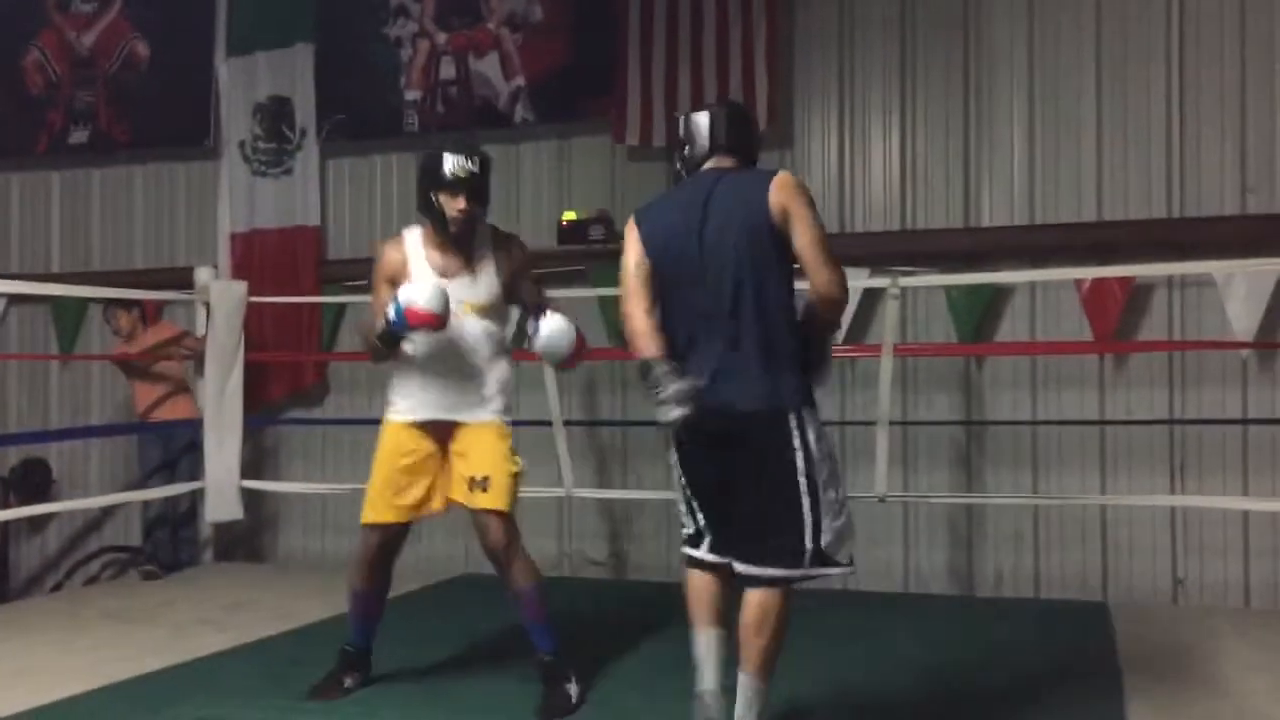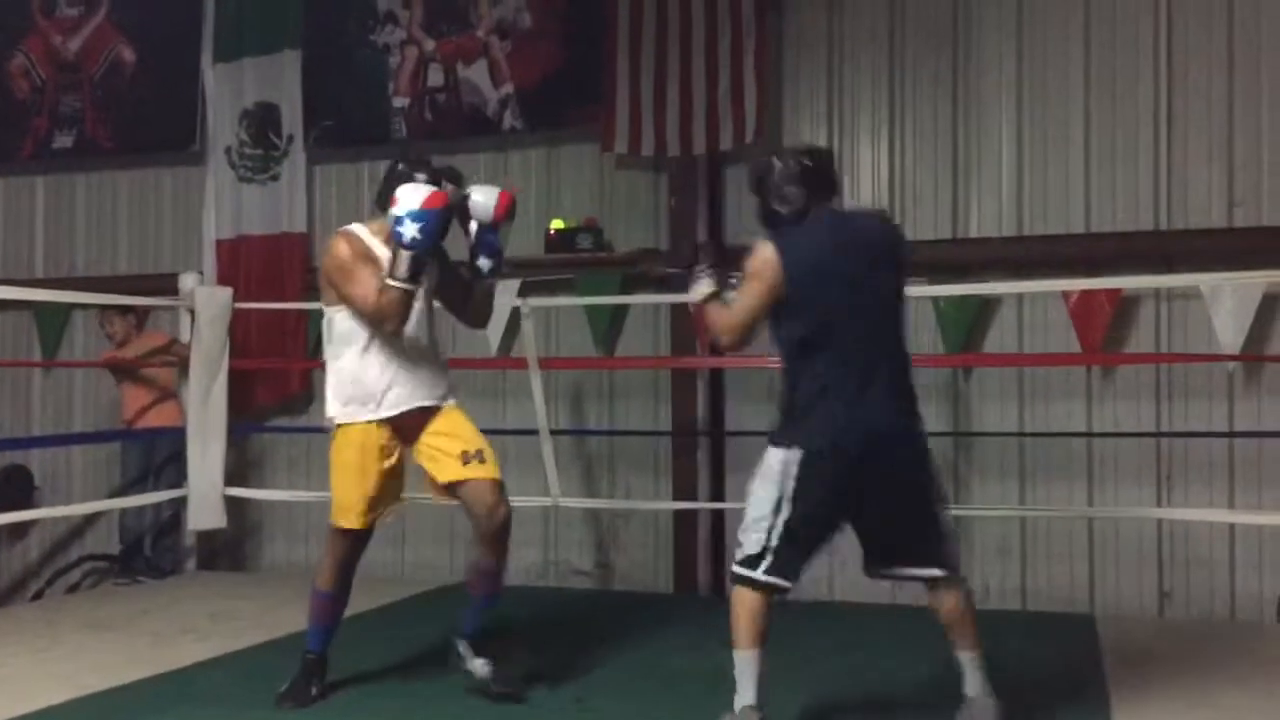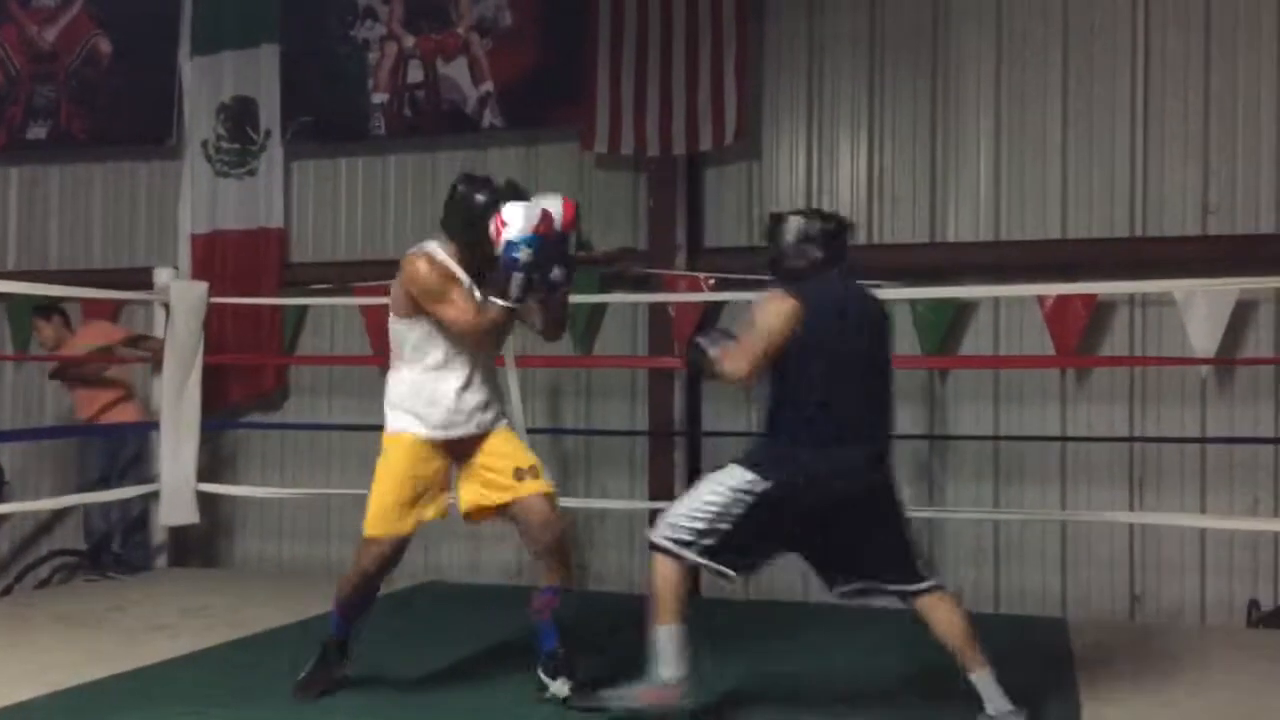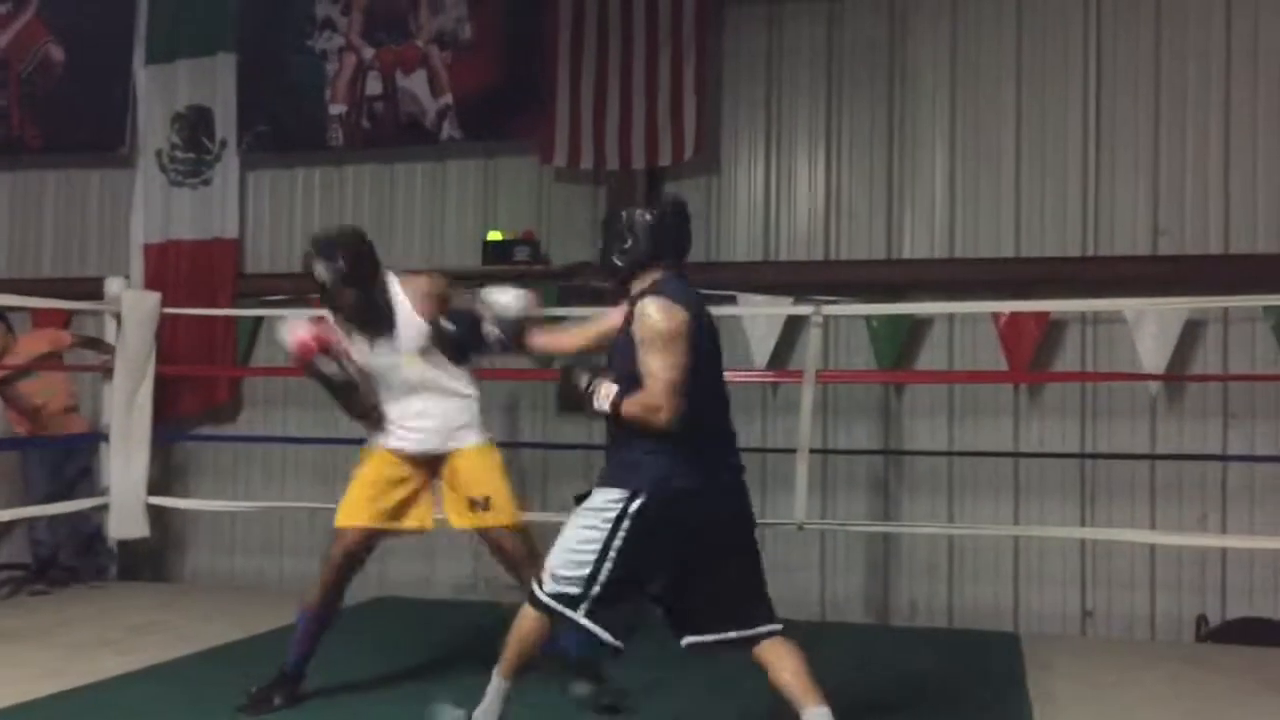
dt=0.5s
person 1, frame 1
left shoulder: (646, 219)
right shoulder: (778, 189)
left elbow: (638, 310)
right elbow: (829, 290)
left wrist: (667, 380)
right wrist: (810, 333)
left hip: (695, 408)
right hip: (768, 402)
left knee: (706, 546)
right knee: (777, 562)
person 1, frame 2
left shoulder: (774, 253)
right shoulder: (883, 233)
left elbow: (728, 334)
left wrist: (704, 291)
left hip: (814, 437)
right hip: (893, 431)
left knee: (752, 569)
right knee: (934, 566)
person 1, frame 3
left shoulder: (786, 304)
right shoulder: (870, 309)
left elbow: (740, 367)
left wrist: (712, 346)
left hip: (783, 474)
right hip: (864, 478)
left knee: (669, 541)
right knee: (917, 586)
person 1, frame 4
left shoulder: (657, 309)
right shoulder: (674, 301)
left elbow: (662, 410)
right elbow: (579, 338)
left wrist: (601, 393)
right wrist: (512, 336)
left hip: (651, 492)
right hip: (717, 493)
left knee: (546, 596)
right knee: (757, 629)
person 2, frame 1
left shoulder: (505, 250)
right shoulder: (397, 254)
left elbow: (536, 309)
right elbow: (377, 347)
right wrist: (393, 327)
left hip: (482, 417)
right hip: (412, 417)
left knee: (500, 540)
right knee: (375, 543)
left ankle: (556, 670)
right ankle: (355, 659)
person 2, frame 2
left shoulder: (426, 251)
right shoulder: (346, 246)
left elbow: (475, 315)
right elbow: (388, 317)
left wrist: (486, 249)
right wrist: (410, 250)
left hip: (432, 405)
right hip: (362, 415)
left knee: (493, 511)
right knee: (345, 544)
left ankle: (473, 641)
right ankle: (312, 666)
person 2, frame 3
left shoulder: (497, 266)
right shoulder: (423, 269)
left elbow: (552, 327)
right elbow: (481, 335)
left wrist: (554, 259)
right wrist: (518, 274)
left hip: (484, 428)
right hip: (417, 431)
left knee: (548, 531)
right knee: (378, 554)
left ankle: (551, 661)
right ankle: (333, 650)
person 2, frame 4
left shoulder: (419, 294)
right shoulder: (331, 332)
left elbow: (474, 339)
right elbow: (369, 416)
right wrist: (330, 375)
left hip: (462, 442)
right hip: (396, 448)
left knee: (518, 553)
right knee: (340, 559)
left ankle: (578, 661)
right ankle: (289, 676)
person 3, frame 1
left shoulder: (165, 331)
right shoulder: (123, 353)
left elbow: (201, 348)
right elbow: (139, 365)
right wrist: (163, 354)
left hip: (185, 421)
right hip: (152, 426)
left knee: (184, 492)
right knee: (156, 491)
left ankle: (184, 556)
right ankle: (158, 557)
person 3, frame 2
left shoulder: (156, 339)
right shoulder: (113, 357)
left elbow: (188, 355)
right elbow: (129, 367)
right wrist: (150, 359)
left hip: (169, 429)
right hip: (136, 433)
left knee: (166, 497)
right knee: (132, 496)
left ankle: (162, 562)
right ankle: (131, 563)
person 3, frame 3
left shoulder: (97, 330)
right shoulder: (59, 363)
left elbow: (139, 340)
right elbow: (85, 374)
left wrist: (161, 348)
right wrist: (113, 358)
left hip: (129, 423)
right hip: (96, 430)
right knee: (96, 494)
left ankle: (134, 558)
right ankle: (100, 560)
person 3, frame 4
left shoulder: (43, 339)
left elbow: (86, 342)
right wrist: (45, 419)
left hip: (73, 435)
right hip: (36, 441)
left knee: (82, 502)
right knee: (39, 506)
left ankle: (95, 566)
right ankle: (45, 571)
